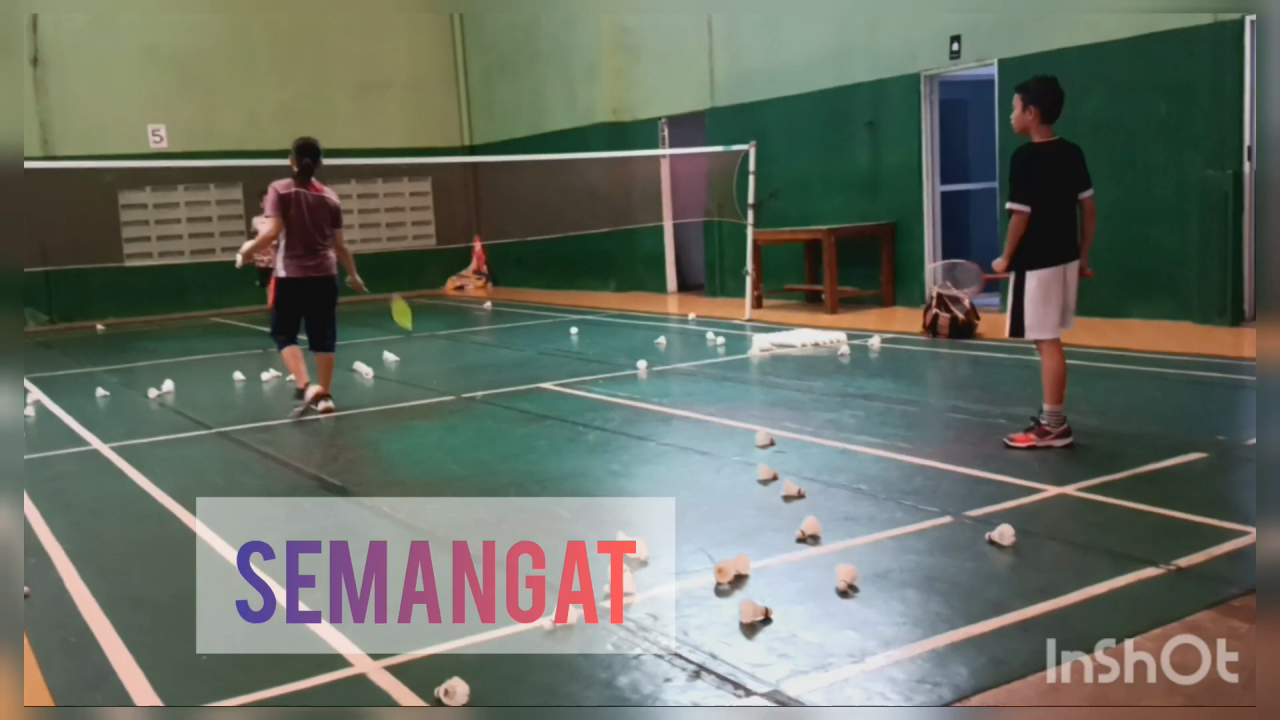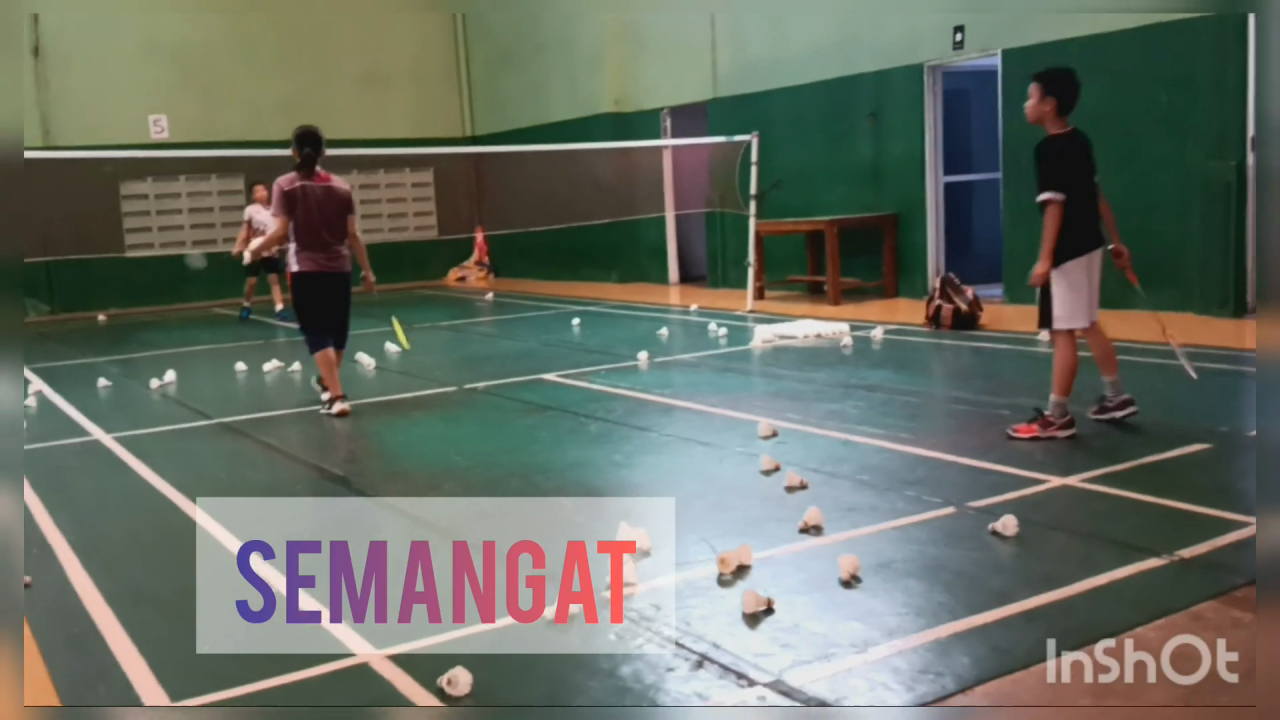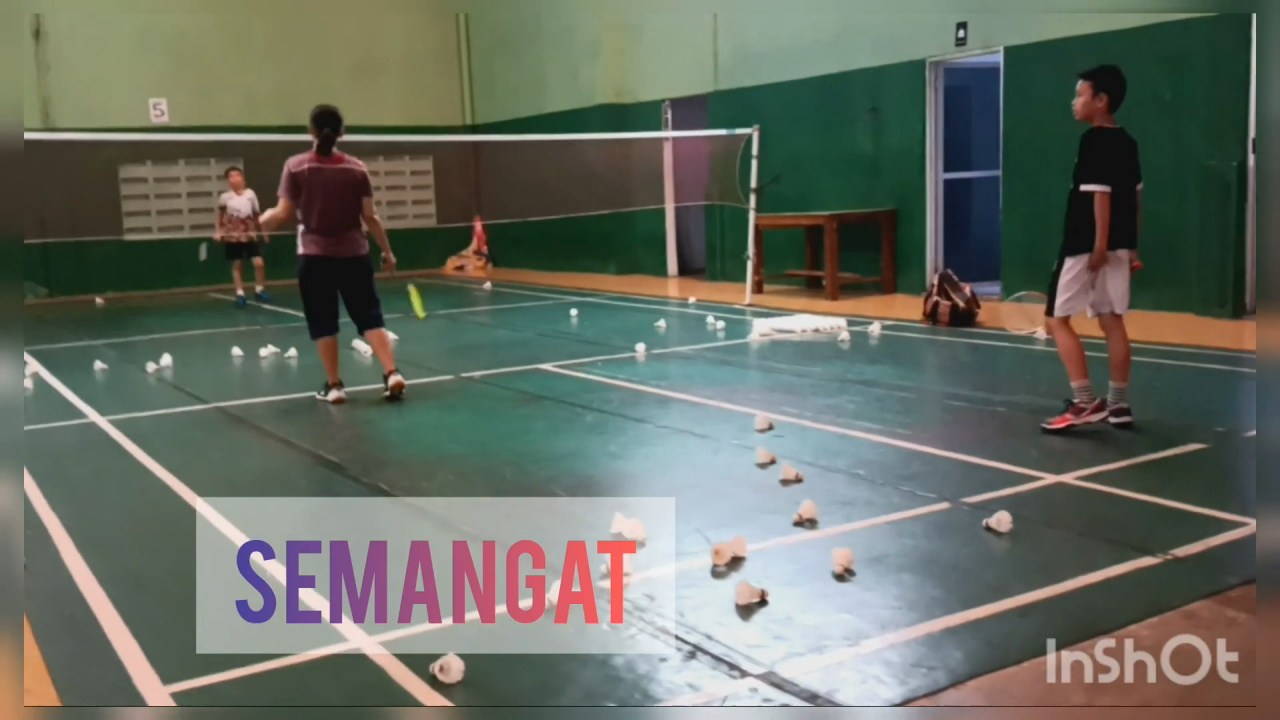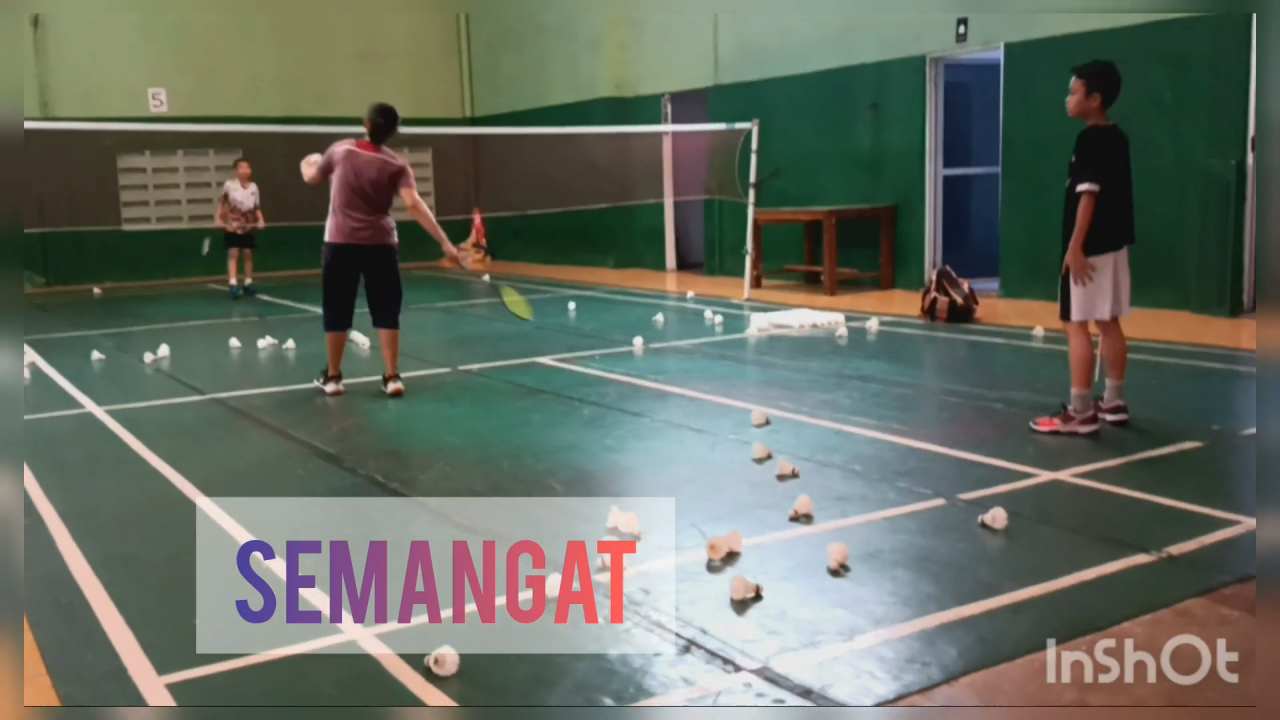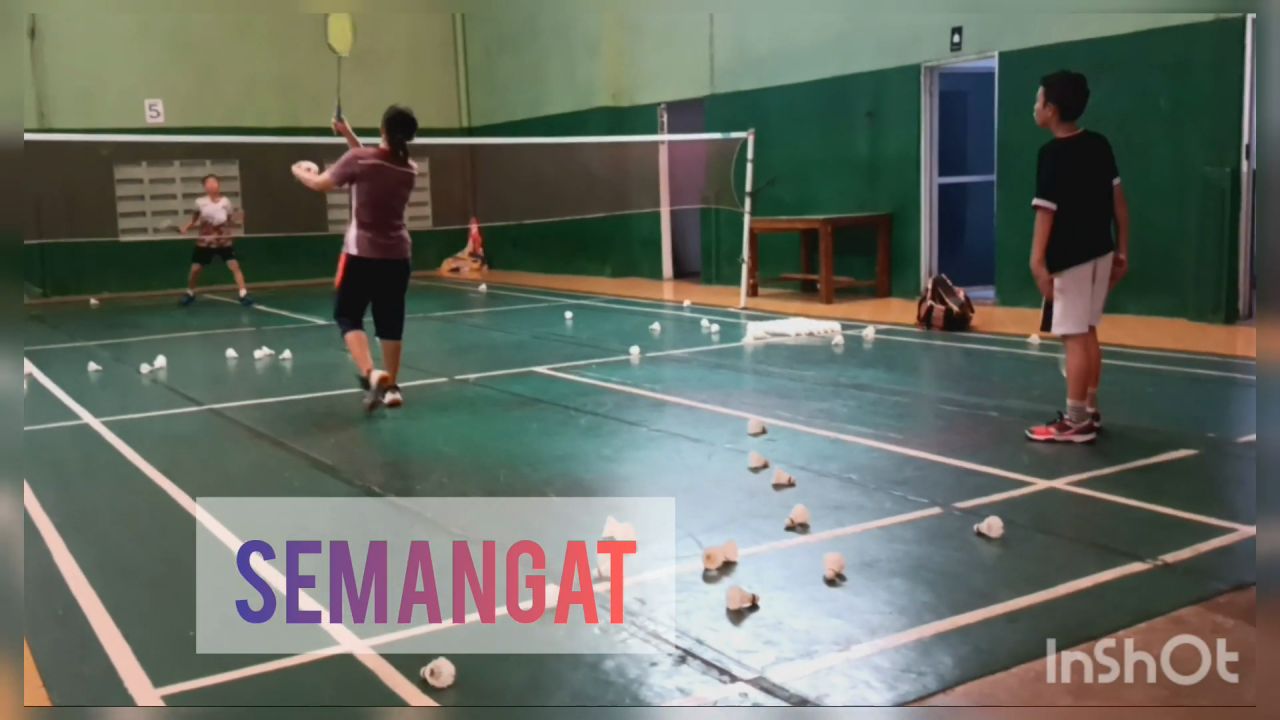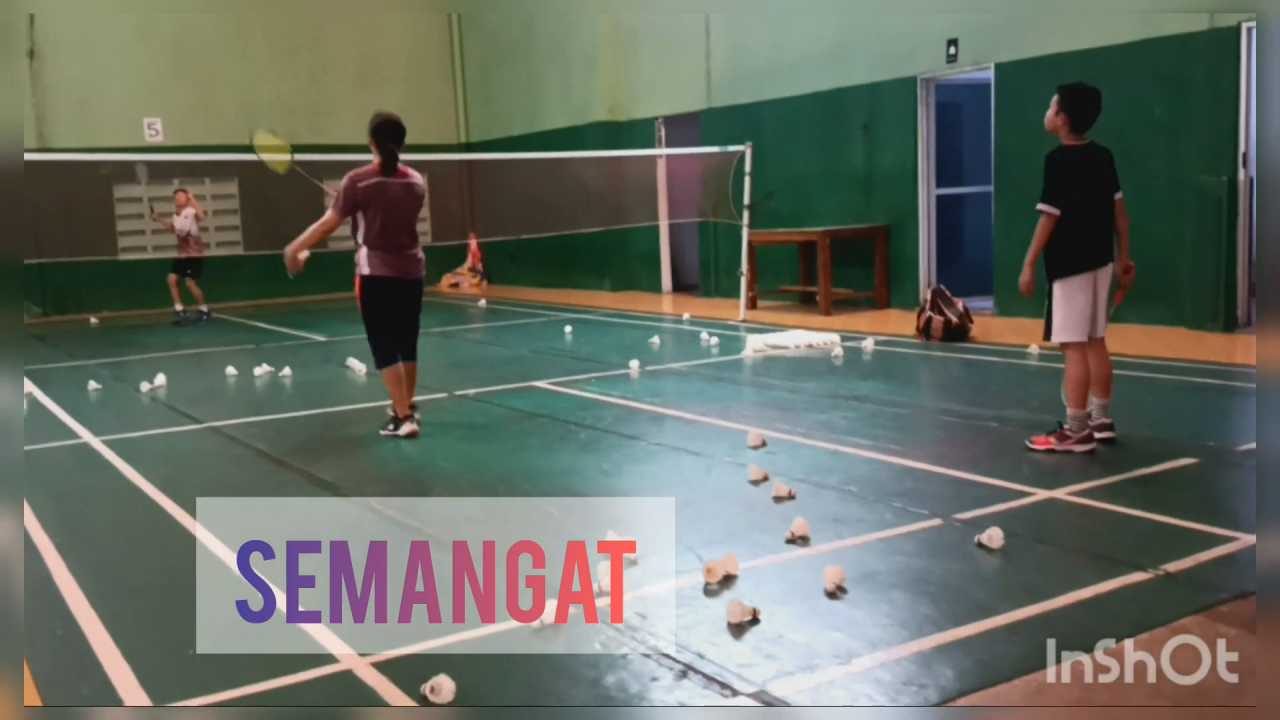
dt=0.5s
person 1, frame 1
left shoulder: (1025, 157)
right shoulder: (1072, 153)
left elbow: (1021, 216)
right elbow: (1089, 209)
left wrist: (1005, 258)
right wrist: (1083, 257)
left hip: (1037, 261)
right hip: (1064, 257)
left knee: (1046, 340)
right knee: (1049, 338)
left ankle: (1053, 426)
right ankle: (1053, 413)
person 1, frame 2
left shoulder: (1048, 149)
right shoulder: (1080, 142)
left elbow: (1055, 204)
right elbow: (1096, 195)
left wrist: (1045, 258)
right wrist: (1116, 241)
left hip: (1068, 257)
right hip: (1090, 245)
left knee: (1063, 332)
right knee: (1088, 324)
left ankle: (1057, 417)
right ankle: (1117, 397)
person 1, frame 3
left shoulder: (1093, 139)
right shoulder: (1127, 142)
left elbow: (1100, 195)
right elbow: (1135, 197)
left wrist: (1100, 244)
right wrist: (1130, 247)
left hip: (1085, 247)
right hip: (1119, 246)
left knee: (1057, 320)
right knee: (1111, 322)
left ankle: (1085, 402)
right ankle: (1118, 403)
person 1, frame 4
left shoulder: (1091, 140)
right shoulder: (1117, 137)
left elbow: (1088, 196)
left wrist: (1074, 247)
left hip: (1091, 247)
right hip: (1115, 244)
left knee: (1076, 325)
right knee: (1109, 323)
left ankle: (1080, 411)
right ankle: (1114, 402)
person 1, frame 5
left shoulder: (1052, 153)
right shoulder: (1099, 144)
left elbow: (1046, 211)
right elbow: (1118, 199)
left wrist: (1037, 261)
right wrist: (1121, 249)
left hip: (1071, 257)
right hip: (1100, 251)
left knee: (1073, 337)
right knee: (1087, 331)
left ankle: (1076, 421)
right ankle: (1089, 409)
person 1, frame 6
left shoulder: (1058, 160)
right shoulder: (1103, 156)
left elbow: (1049, 217)
right elbow: (1119, 209)
left wrist: (1029, 265)
right wrist: (1124, 257)
left hip: (1070, 266)
right hip: (1099, 261)
left knee: (1071, 346)
right knee: (1094, 341)
left ankle: (1076, 431)
right ankle: (1101, 420)
person 2, frame 1
left shoulder: (280, 189)
right shoulder: (330, 197)
left elbow: (272, 232)
right elbow: (339, 244)
left wrist: (250, 249)
right wrist: (353, 275)
left hip: (291, 275)
right hip: (324, 275)
left knee: (284, 333)
right knee: (324, 335)
left ankle: (306, 386)
right ankle: (324, 396)
person 2, frame 2
left shoulder: (285, 185)
right shoulder: (340, 186)
left elbow: (281, 233)
right elbow: (352, 234)
left wrist: (257, 248)
right wrist: (367, 270)
left hip: (305, 269)
right hip: (339, 269)
left knee: (317, 333)
right knee: (337, 331)
left ankle: (336, 398)
right ankle: (329, 384)
person 2, frame 3
left shoulder: (296, 166)
right shoulder: (356, 168)
left elbow: (284, 213)
right elbow: (370, 217)
left wrist: (265, 218)
right wrist: (387, 251)
left hip: (315, 255)
right hip: (354, 254)
left knee: (323, 322)
right knee: (369, 315)
left ankle: (333, 386)
right ankle: (392, 373)
person 2, frame 4
left shoulder: (342, 149)
right shoulder: (396, 164)
left elbow: (311, 177)
right elbow: (415, 205)
left wrist: (307, 164)
right wrist: (445, 243)
left hip: (340, 243)
right hip: (380, 244)
left knee: (337, 311)
right knee: (385, 312)
left ankle: (332, 378)
right ankle: (392, 377)
person 2, frame 5
left shoulder: (359, 159)
right shoulder: (409, 170)
left elbow: (320, 183)
left wrist: (300, 170)
right wrist: (350, 136)
left hip: (362, 253)
right hip: (398, 255)
left knee: (348, 316)
right knee: (391, 321)
left ankle: (371, 374)
right ankle: (391, 387)
person 2, frame 6
left shoulder: (358, 181)
right shoulder: (416, 181)
left elbow: (328, 224)
left wrist: (295, 249)
left hip: (376, 274)
right hip: (412, 272)
left knee: (385, 346)
right knee: (407, 343)
left ankle: (404, 418)
right ankle: (409, 404)
